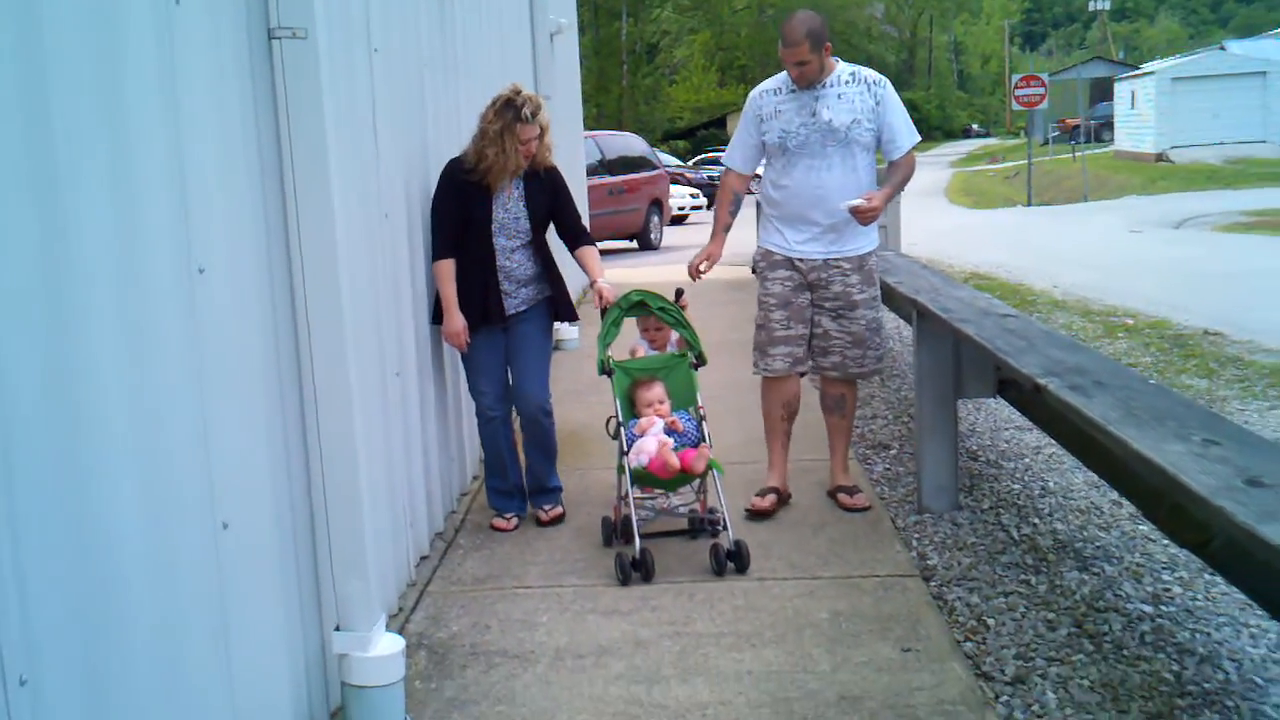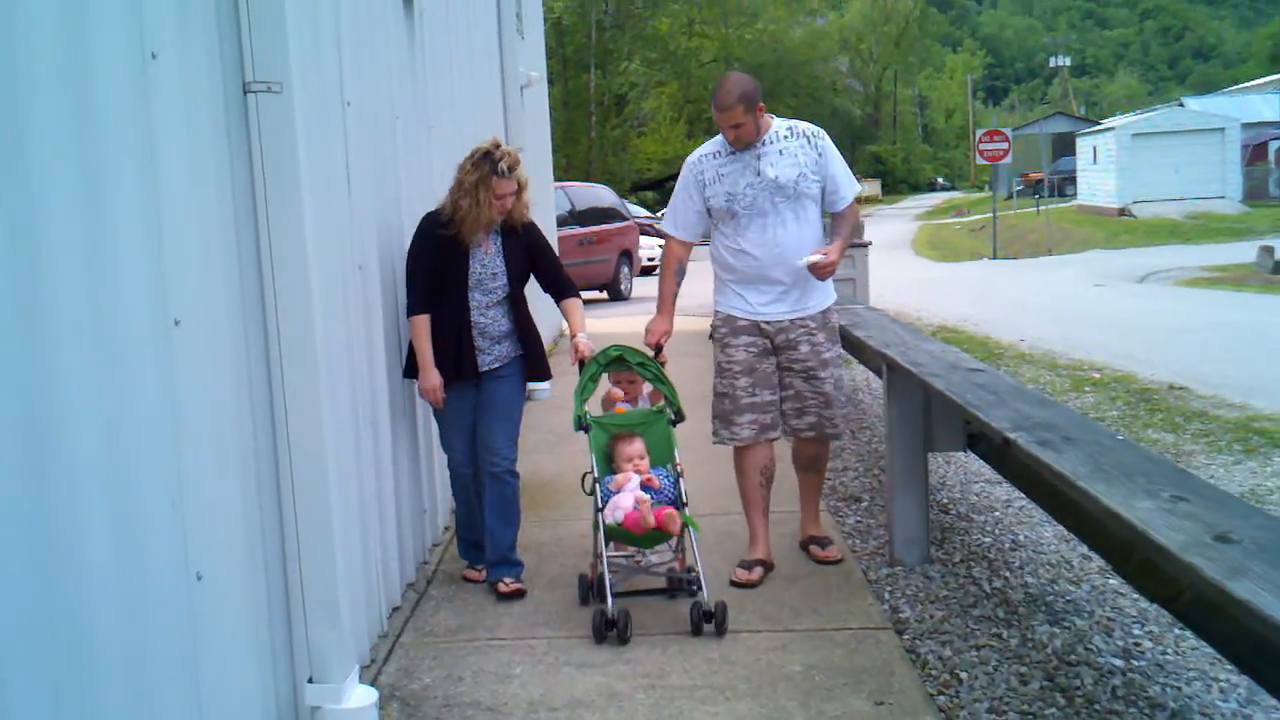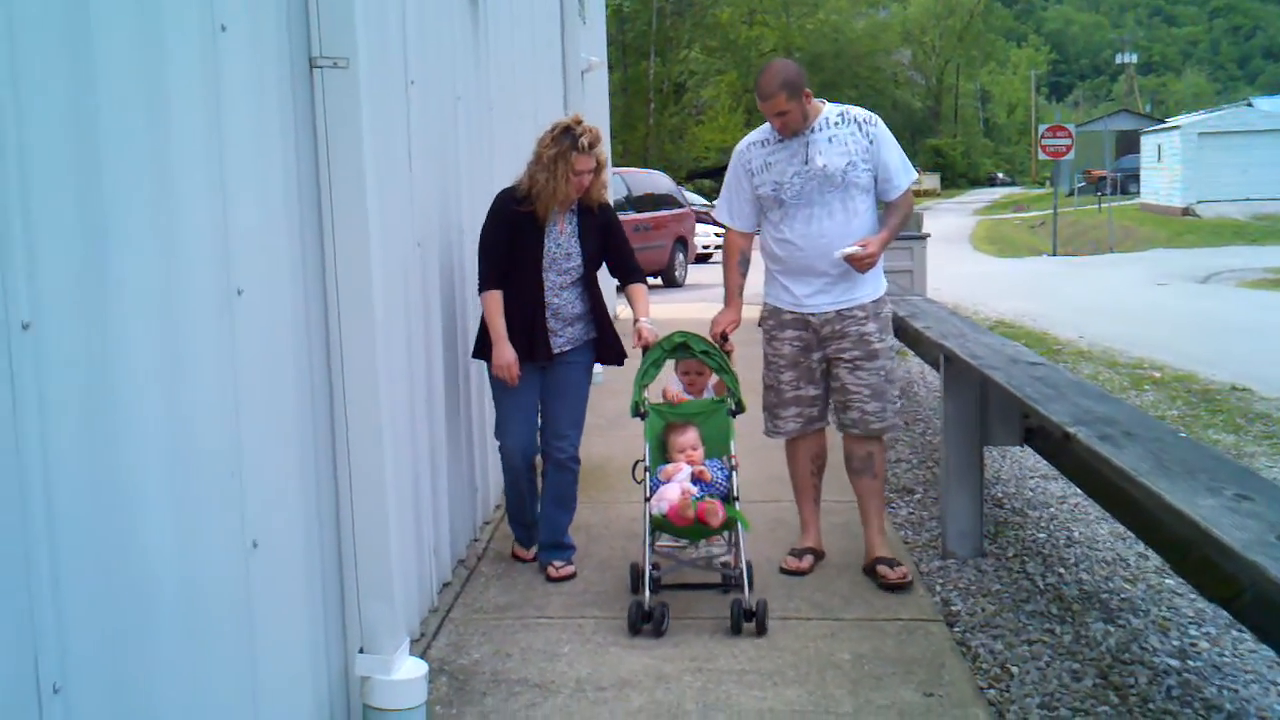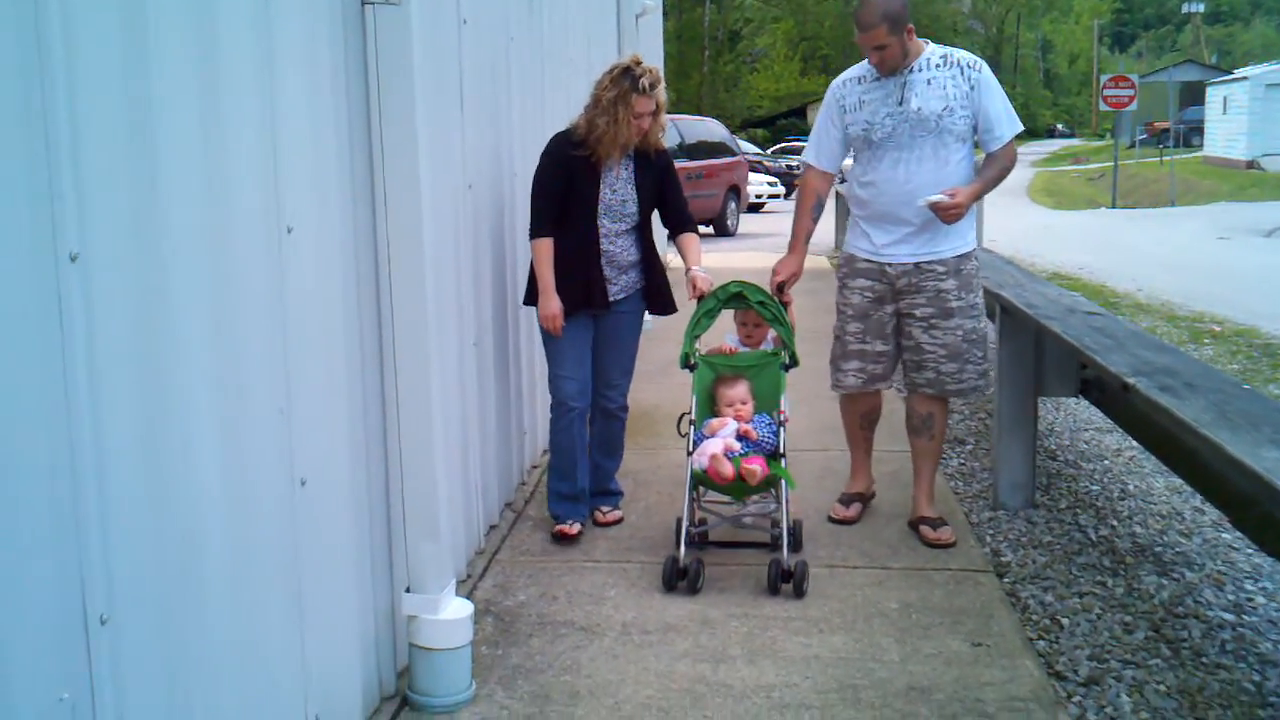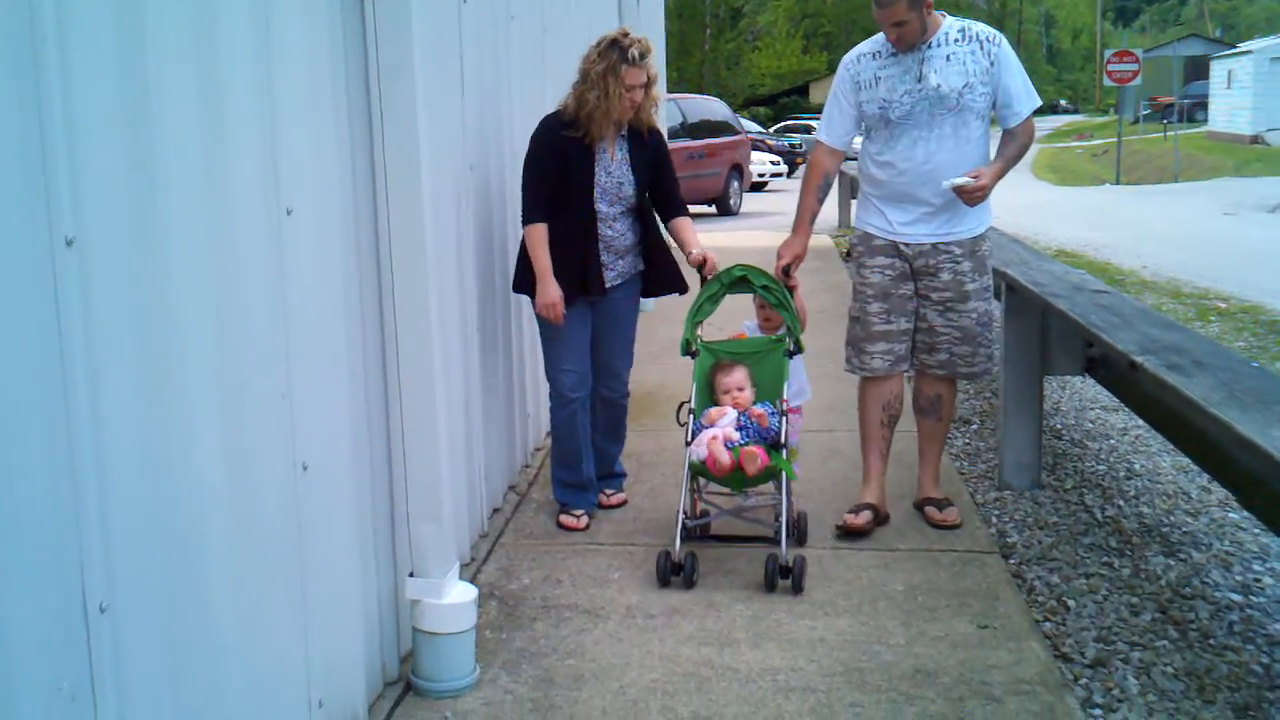
dt=0.5s
person 1, frame 1
left shoulder: (872, 88)
right shoulder: (763, 98)
left elbow: (904, 156)
right elbow: (738, 173)
left wrist: (884, 194)
right wrist: (717, 239)
left hip: (850, 254)
right hip: (782, 254)
left knee: (841, 368)
right knee: (779, 366)
left ankle: (840, 474)
right ankle: (776, 478)
person 1, frame 2
left shoulder: (810, 141)
right shoulder: (701, 164)
left elbow: (847, 208)
right elbow: (679, 242)
left wrist: (837, 247)
right wrist: (664, 313)
left hip: (810, 312)
right hip: (740, 318)
left knee: (813, 427)
right knee: (750, 431)
left ankle: (811, 525)
right ankle: (759, 546)
person 1, frame 3
left shoulder: (865, 128)
right shoulder: (751, 152)
left elbow: (902, 198)
right elbow: (739, 233)
left wrist: (880, 240)
right wrist: (733, 304)
left hip: (859, 305)
right hip: (788, 310)
left knee: (866, 425)
right knee: (800, 425)
left ankle: (876, 546)
right ankle: (810, 536)
person 1, frame 4
left shoulder: (968, 72)
right shoulder: (846, 88)
left elbow: (1003, 150)
right elbow: (818, 174)
left wrist: (972, 191)
right wrist: (796, 252)
left hip: (943, 260)
right hip: (866, 258)
left knee: (933, 383)
right knee: (857, 377)
left ankle: (924, 502)
right ankle: (860, 480)
person 1, frame 5
left shoulder: (986, 46)
right shoulder: (859, 64)
left elbow: (1021, 125)
right elbow: (827, 151)
left wrist: (994, 172)
right wrist: (801, 234)
left hip: (958, 238)
right hip: (881, 237)
left knee: (940, 365)
right knee: (879, 363)
left ankle: (929, 485)
right ankle: (873, 492)
person 2, frame 1
left shoulder: (545, 176)
right shoulder: (459, 176)
left elbow: (575, 233)
right elbow: (443, 249)
left wrist: (597, 279)
right wrist: (451, 311)
left hip: (531, 306)
right hip: (477, 310)
left knee: (534, 403)
right knee: (491, 409)
left ankle: (546, 494)
right ankle: (506, 501)
person 2, frame 2
left shoulder: (522, 231)
right shoulder: (436, 230)
left elbow: (560, 285)
right elbow: (418, 303)
left wrist: (579, 333)
right wrist: (427, 367)
left hip: (505, 362)
right hip: (451, 365)
left knee: (499, 462)
right knee: (463, 464)
left ankle: (504, 566)
right ankle: (475, 554)
person 2, frame 3
left shoulder: (597, 213)
right shoulder: (511, 207)
left elbow: (628, 270)
right elbow: (490, 279)
left wrist: (641, 318)
right wrist: (500, 342)
left hip: (574, 347)
right hip: (518, 346)
left knee: (563, 450)
right knee: (516, 447)
left ankle: (555, 547)
right ankle: (525, 533)
person 2, frame 4
left shoulder: (654, 159)
right shoulder: (566, 150)
left elbow: (679, 220)
right elbow: (542, 226)
left wrist: (694, 267)
right wrist: (546, 292)
left hip: (625, 294)
right hip: (569, 294)
left knee: (611, 400)
right knee: (571, 398)
left ankle: (602, 493)
right ankle: (568, 507)
person 2, frame 5
left shoulder: (647, 138)
right shoulder: (556, 132)
left elbow: (670, 205)
right elbow: (534, 213)
left wrist: (693, 249)
right wrist: (546, 280)
left hip: (622, 280)
right hip: (565, 280)
left knee: (614, 387)
right knee: (571, 389)
left ankle: (607, 475)
right ankle: (574, 494)
